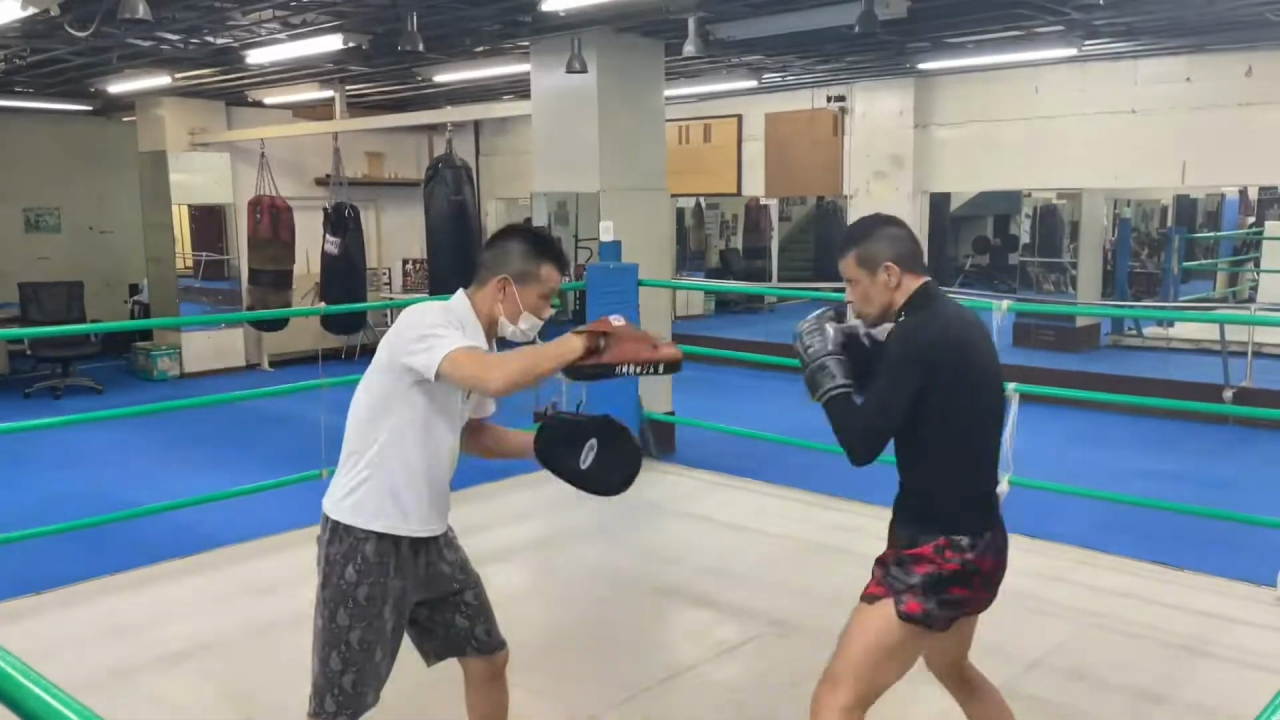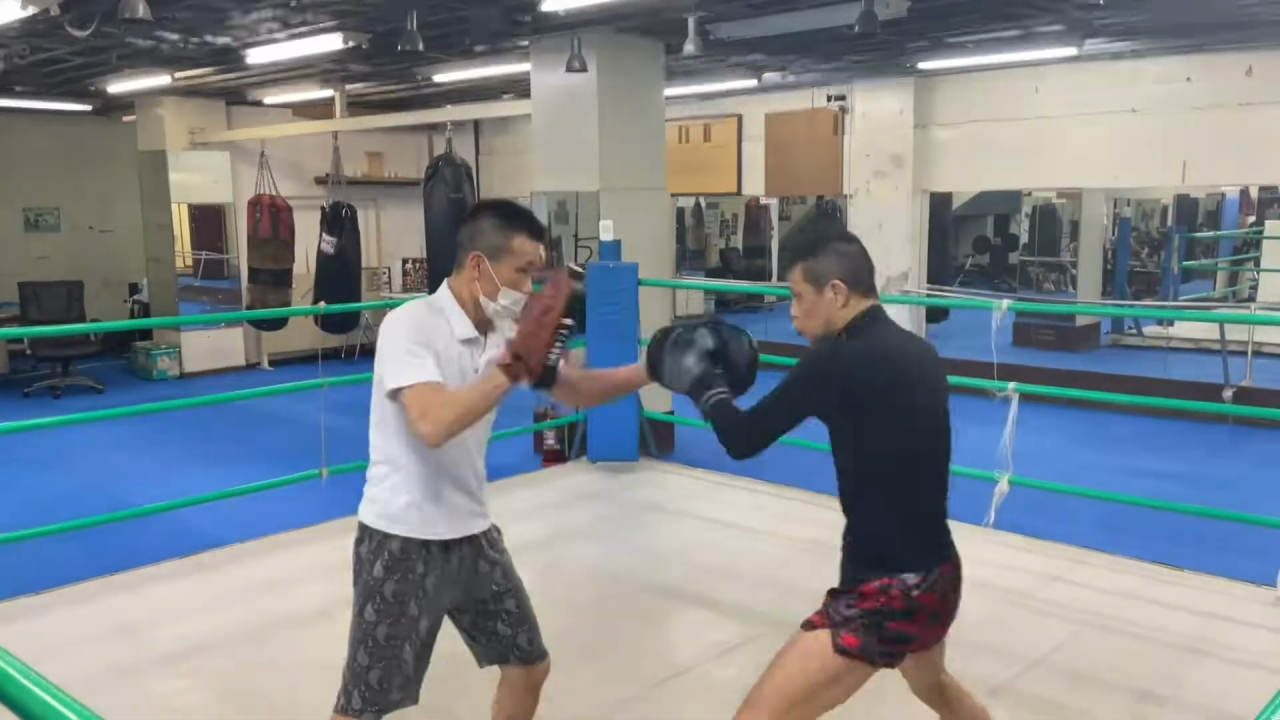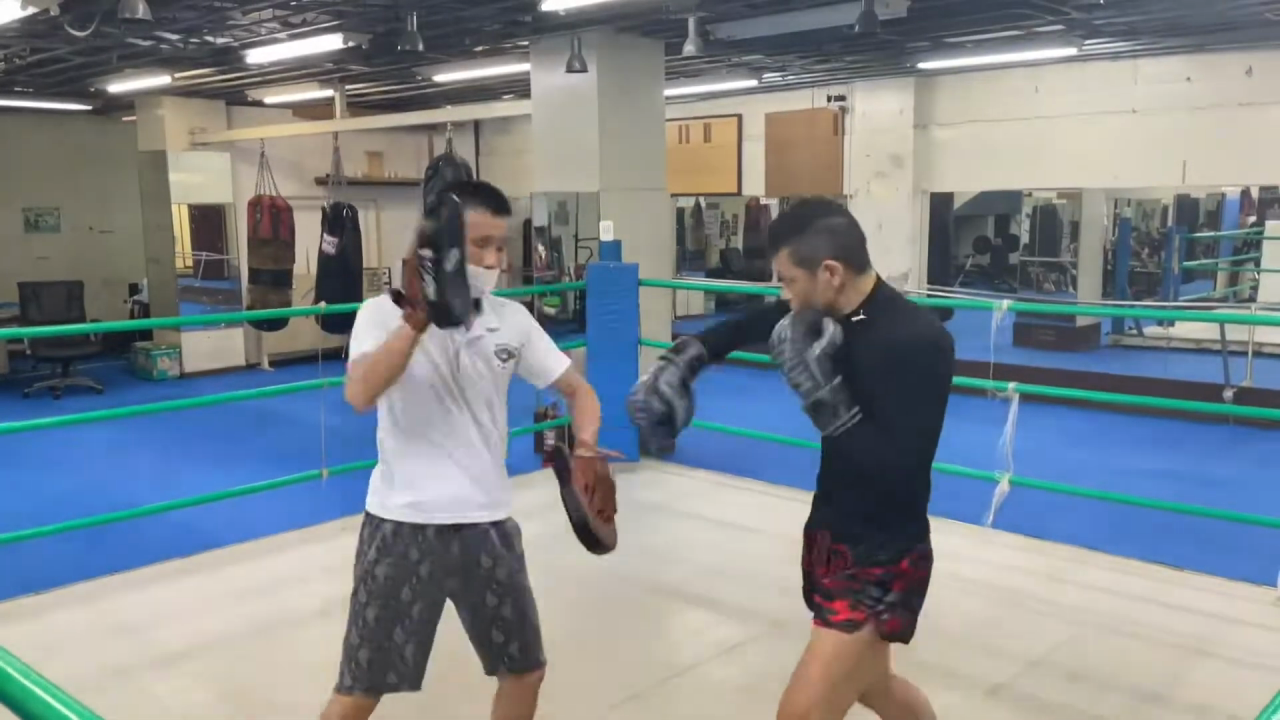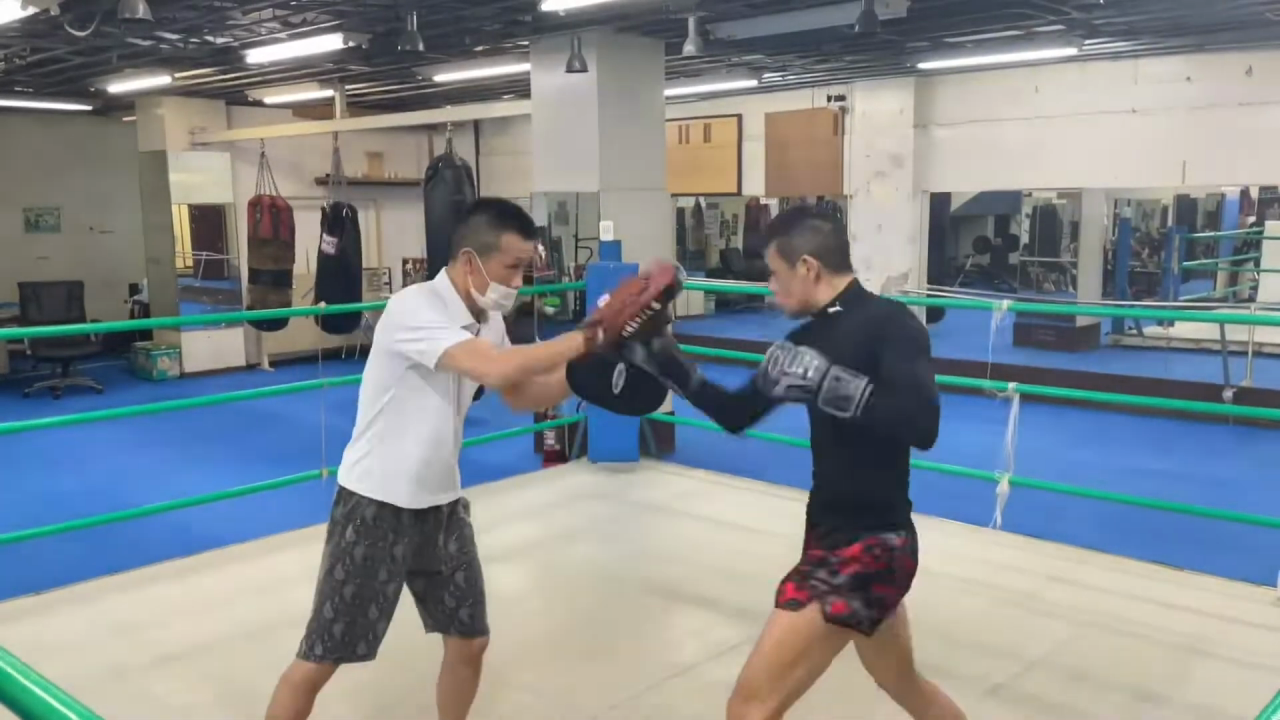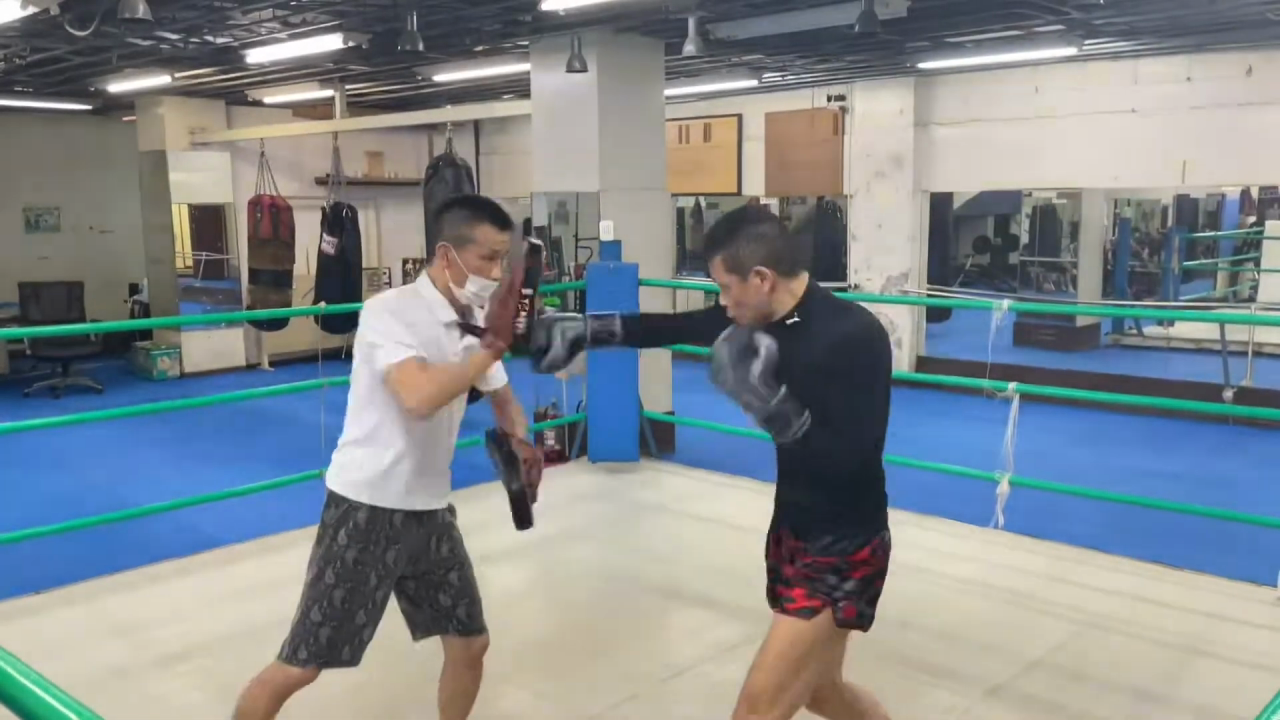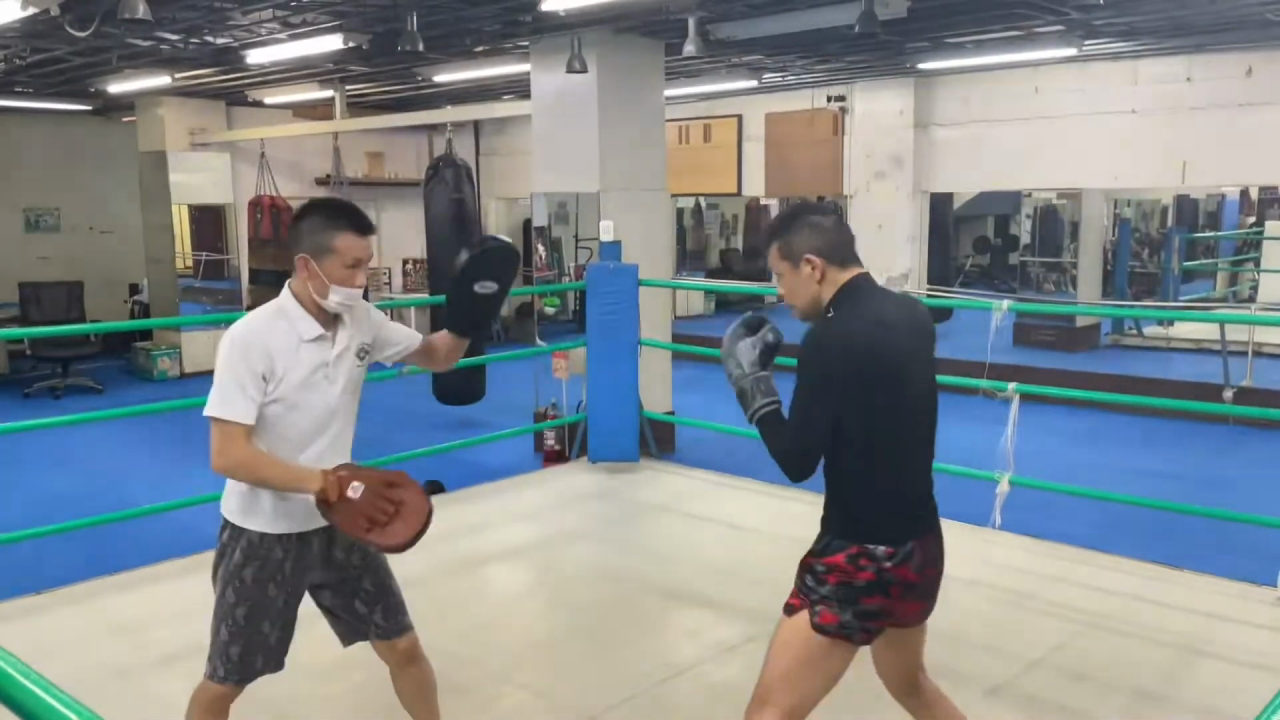
dt=0.4s
person 1, frame 1
left shoulder: (481, 344)
right shoulder: (425, 323)
right elbow: (495, 378)
right wrist: (583, 342)
left hip: (426, 532)
right hip: (364, 536)
left knee: (488, 659)
person 1, frame 2
left shoulder: (502, 331)
right shoulder: (409, 325)
left elbow: (575, 391)
right elbow: (434, 425)
left wrist: (650, 371)
right wrist: (511, 366)
left hip: (470, 533)
right hip: (403, 541)
left knee: (528, 666)
person 1, frame 3
left shoulder: (512, 319)
right shoulder: (384, 312)
left elbow: (578, 389)
right elbow: (360, 394)
left wrist: (585, 448)
right wrist: (418, 317)
left hip: (485, 526)
right hip: (404, 527)
left knee: (524, 671)
person 1, frame 4
left shoulder: (488, 320)
right shoulder: (415, 308)
left elbow: (521, 394)
right elbow: (495, 369)
right wrist: (591, 335)
left hip: (439, 504)
right hip: (376, 506)
left knee: (469, 642)
right knee: (320, 661)
person 1, frame 5
left shoulder: (476, 321)
right shoulder: (388, 312)
left elbow: (501, 397)
right elbow: (420, 399)
left wrist: (520, 443)
right wrist: (492, 346)
left hip: (428, 511)
right hip: (364, 510)
left knee: (471, 644)
right knee: (301, 666)
person 1, frame 6
left shoulder: (361, 321)
right shoulder: (249, 339)
left elbow: (434, 355)
right elbow: (227, 456)
left wrist: (463, 325)
right wrist: (322, 482)
left hip: (337, 527)
right hip: (262, 535)
left knee: (402, 648)
person 2, frame 1
left shoulder: (919, 334)
right shoulder: (954, 323)
left elbow: (862, 445)
left wrist: (825, 366)
right wrist: (867, 356)
left hip: (937, 549)
right hip: (973, 541)
right knee: (953, 669)
person 2, frame 2
left shoulder: (840, 362)
right shoulder: (908, 352)
left elbow: (742, 441)
left wrist: (702, 383)
left hip: (887, 583)
right hip: (931, 571)
person 2, frame 3
left shoulder: (922, 341)
right shoulder: (833, 314)
left elbow: (893, 471)
right elbow: (749, 326)
left wrist: (817, 388)
right wrist: (677, 365)
left hip: (883, 559)
right hip: (832, 536)
person 2, frame 4
left shoulder: (890, 323)
right shoulder: (817, 336)
left elbow: (921, 426)
right elbow: (738, 416)
left wrist: (825, 380)
right wrist: (665, 362)
left hip: (866, 546)
right hip: (871, 539)
person 2, frame 5
left shoulder: (855, 336)
right shoulder: (783, 321)
left elbow: (852, 463)
right elbow: (683, 325)
left wrist: (764, 398)
right wrist: (582, 330)
left hip: (845, 549)
right hip: (799, 535)
person 2, frame 6
left shoulder: (834, 339)
right shoulder: (908, 313)
left elbow: (796, 459)
left wrist: (749, 375)
left hip: (857, 555)
right hip: (916, 543)
